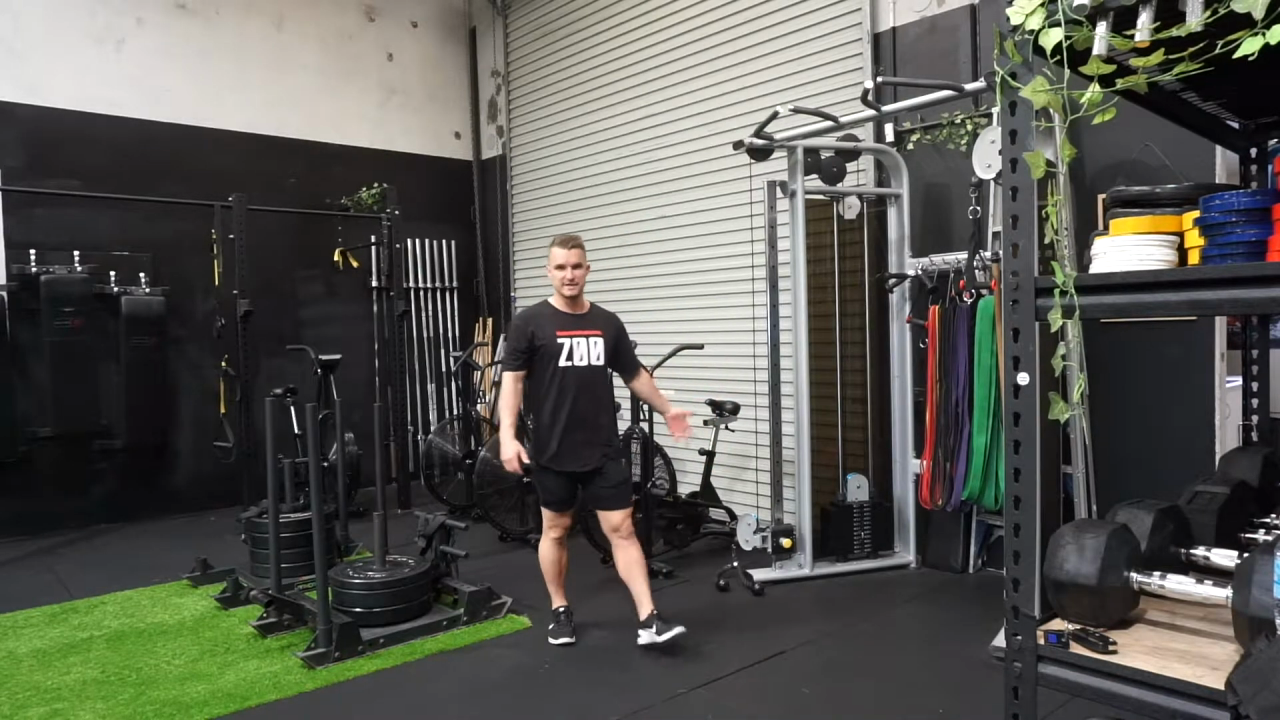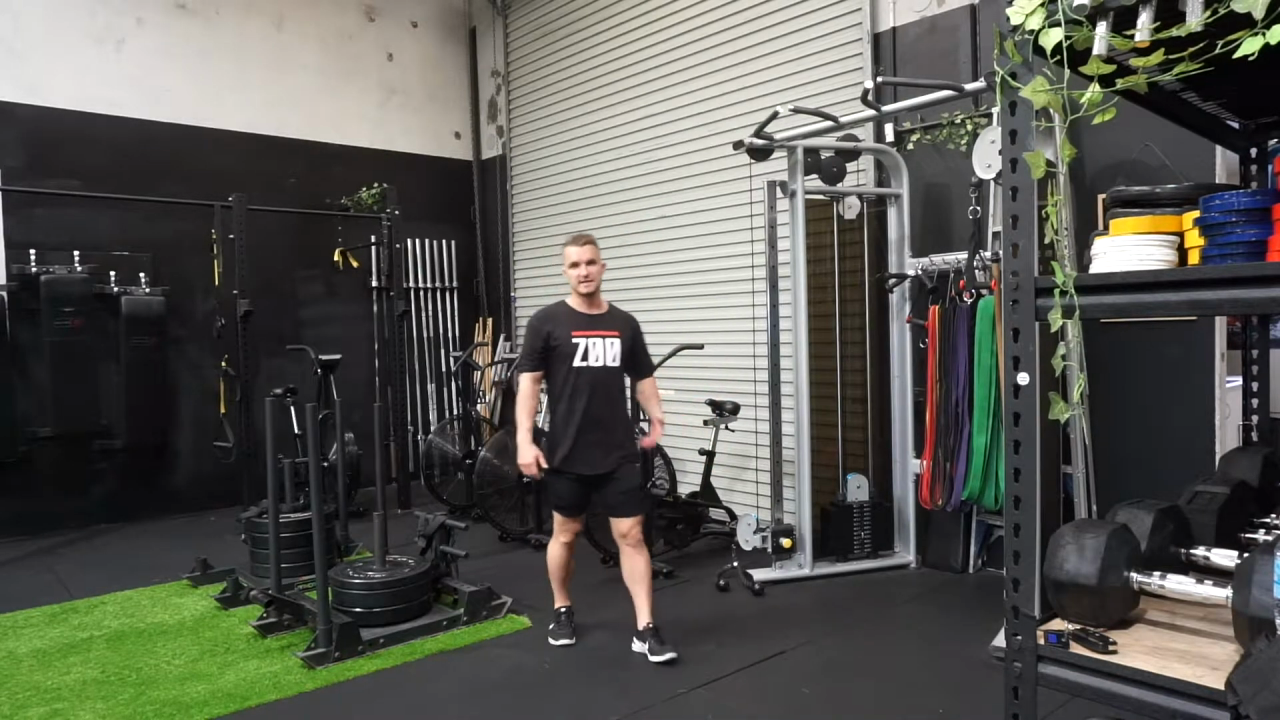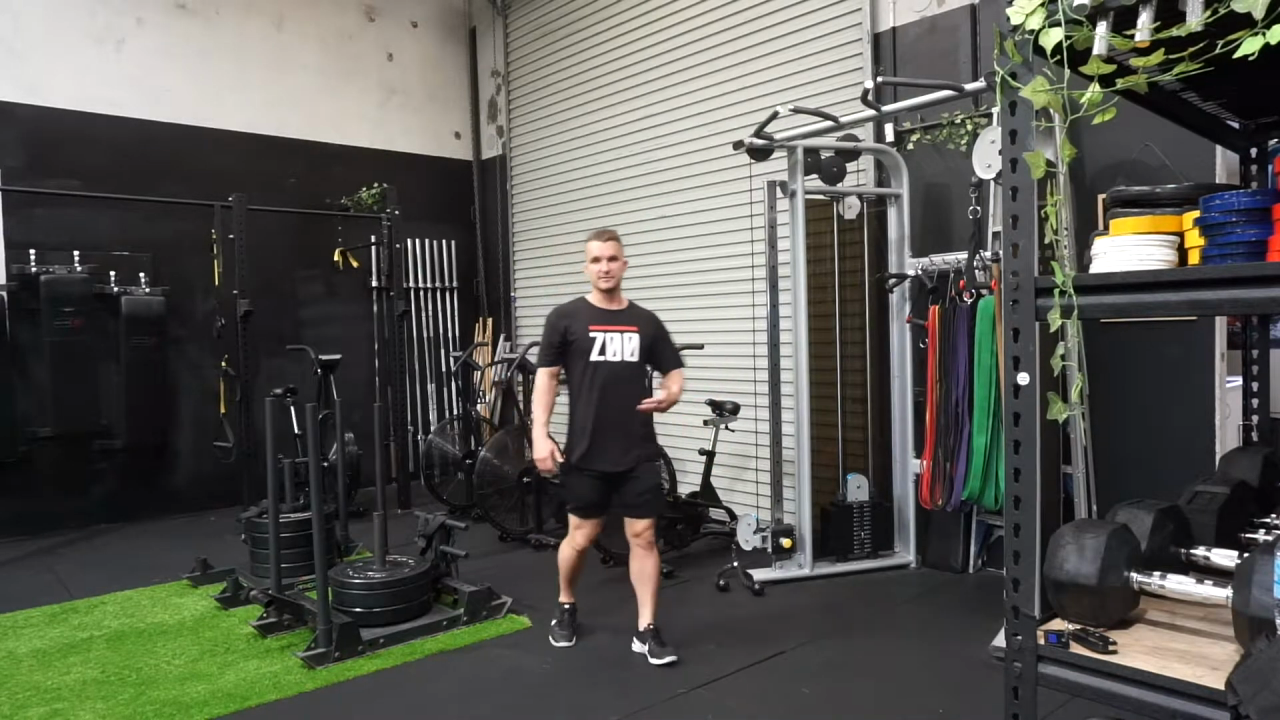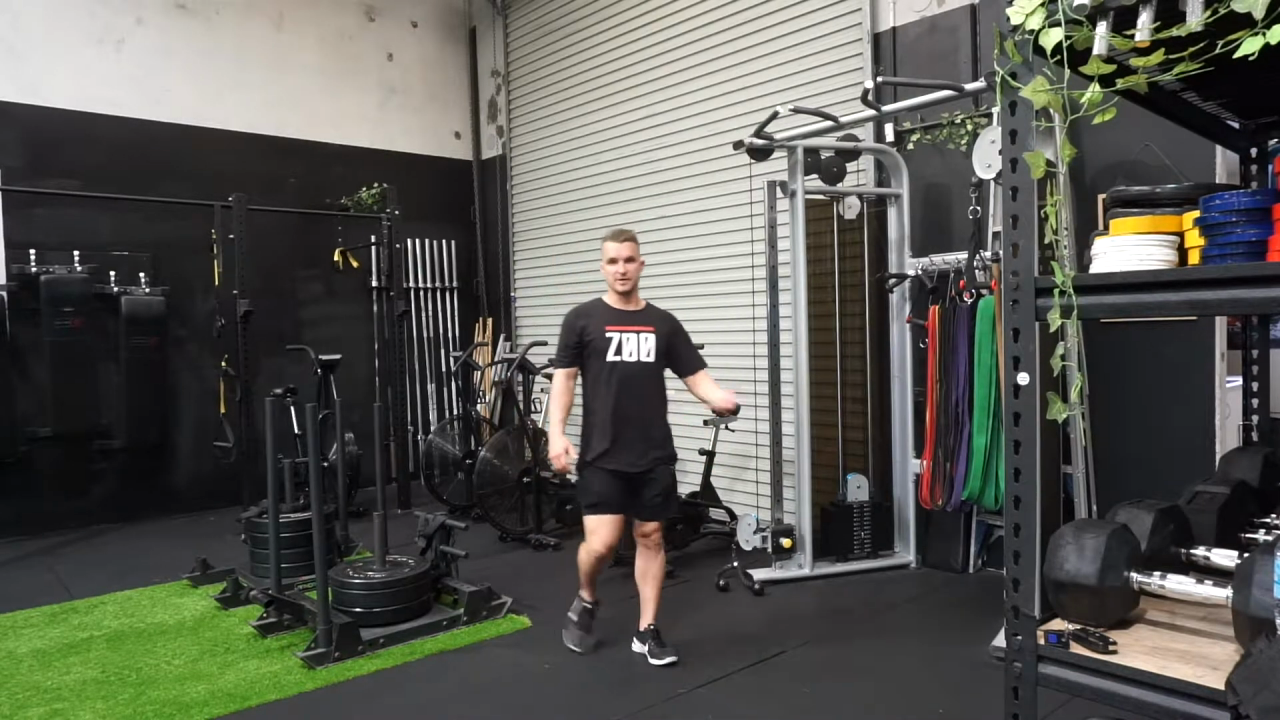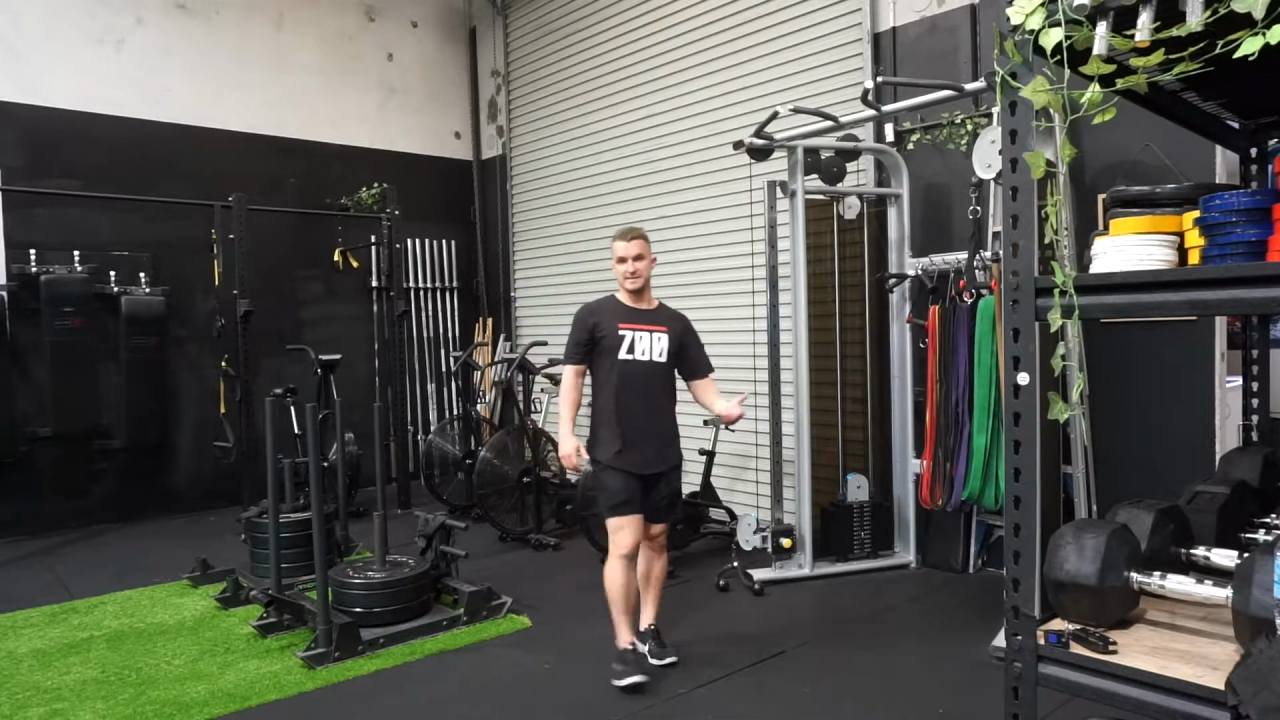
dt=0.2s
person 1, frame 1
left shoulder: (608, 323)
right shoulder: (530, 322)
left elbow: (634, 374)
right elbow: (512, 381)
left wrist: (666, 410)
right wrist: (507, 436)
left hip: (603, 450)
right hip: (553, 451)
left knee: (622, 530)
right knee: (555, 530)
left ankle: (648, 619)
right ankle: (560, 611)
person 1, frame 2
left shoulder: (625, 324)
right shoulder: (547, 322)
left elbow: (643, 377)
right elbow: (529, 382)
left wrist: (656, 418)
right wrist: (525, 440)
left hip: (619, 453)
right hip: (568, 453)
left knee: (631, 536)
right knee: (566, 533)
left ankle: (645, 629)
right ankle: (562, 611)
person 1, frame 3
left shoulder: (646, 322)
right shoulder: (566, 318)
left elbow: (673, 373)
right elbow: (547, 377)
left wrist: (671, 395)
right wrist: (540, 435)
left hip: (639, 452)
right hip: (586, 452)
left knee: (644, 537)
right knee: (582, 537)
left ankle: (646, 629)
right ankle: (566, 606)
person 1, frame 4
left shoulder: (664, 323)
right shoulder: (582, 319)
left elbow: (696, 375)
right elbow: (563, 378)
left wrist: (718, 399)
right wrist: (556, 433)
left hip: (654, 453)
right hip: (602, 452)
left knee: (651, 537)
right knee: (601, 542)
left ankle: (647, 630)
right ankle: (585, 600)
person 1, frame 5
left shoulder: (676, 323)
right shoulder: (593, 315)
left elbow: (700, 381)
right elbow: (573, 375)
left wrist: (723, 407)
right wrist: (566, 433)
left hip: (663, 454)
right hip: (614, 454)
left knee: (656, 540)
right knee: (624, 546)
left ankle: (648, 630)
right ankle: (624, 646)
